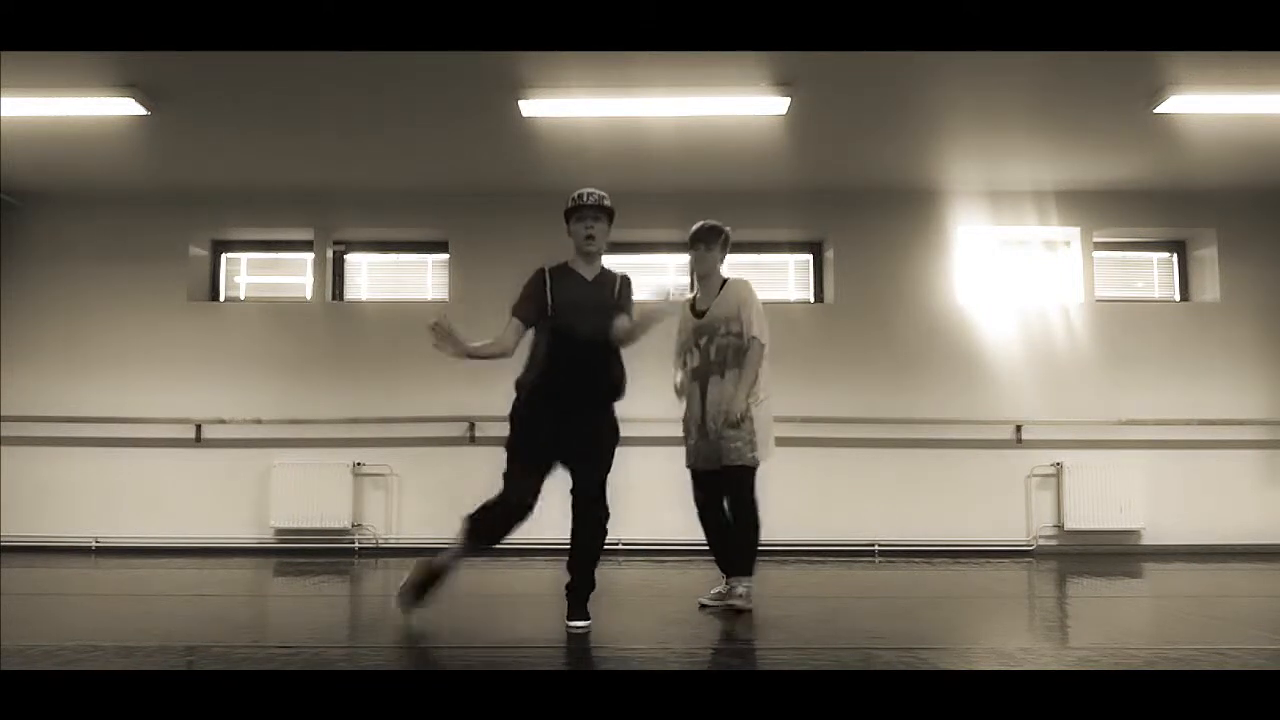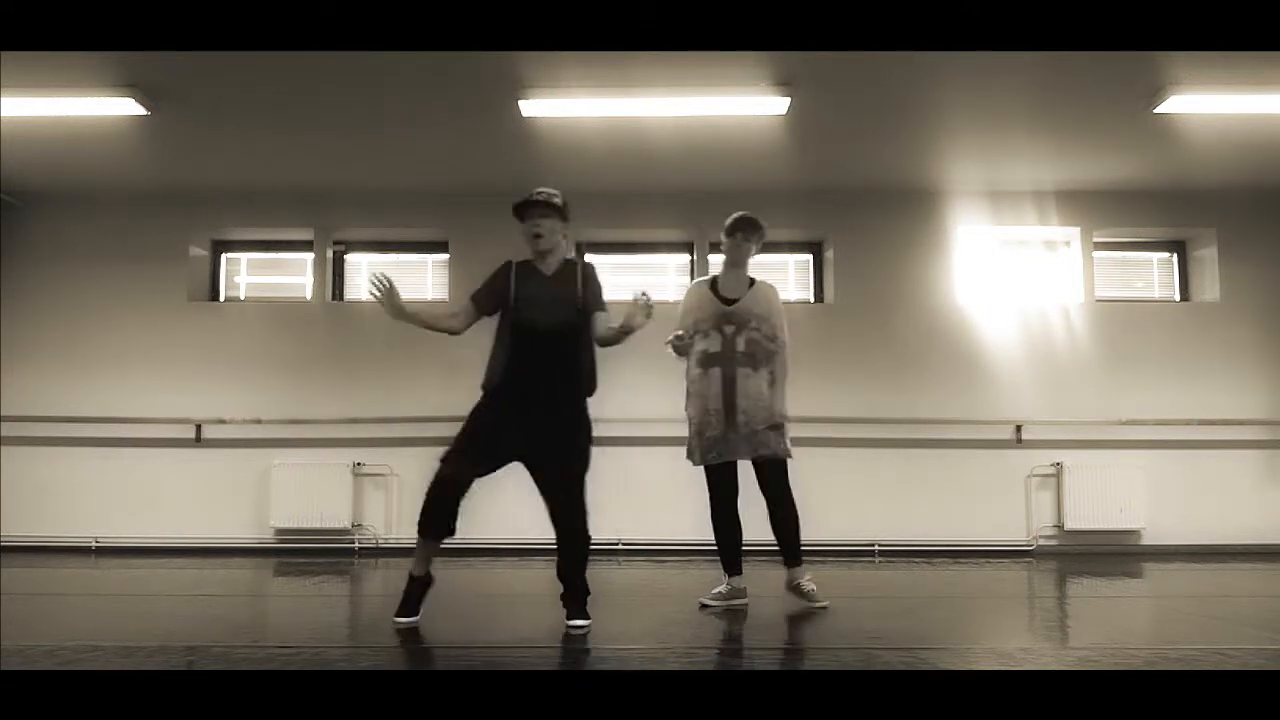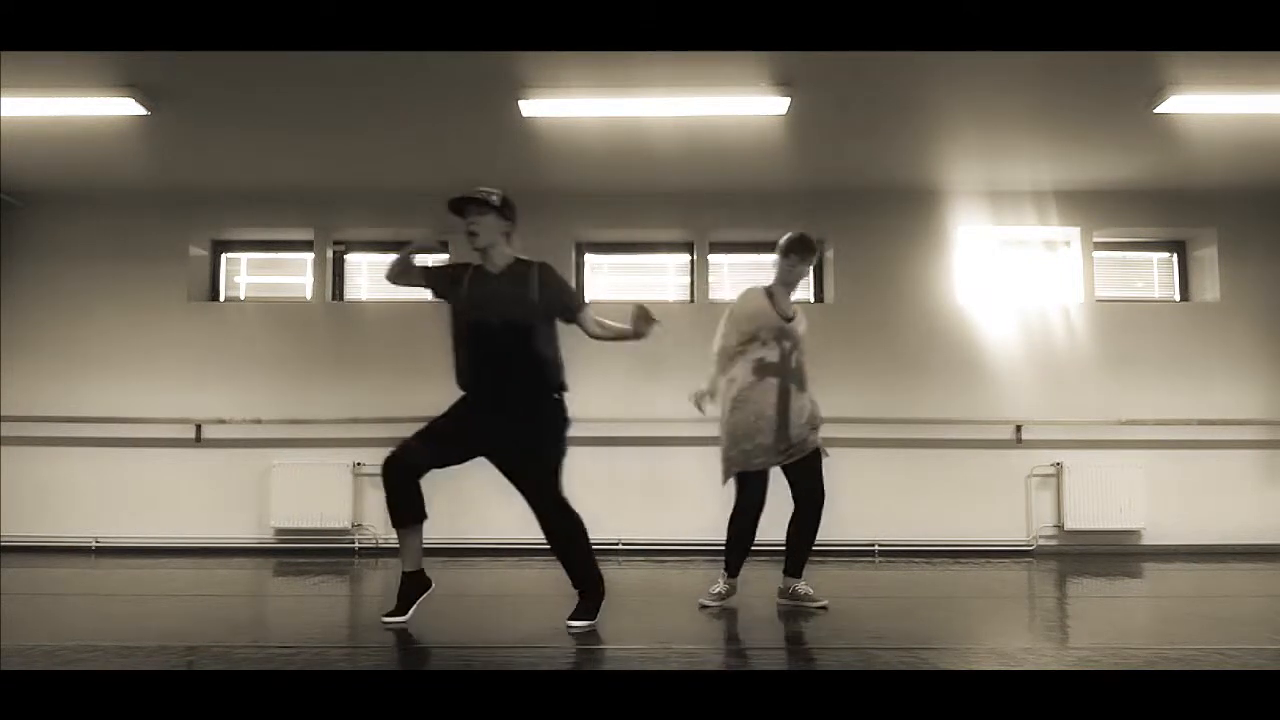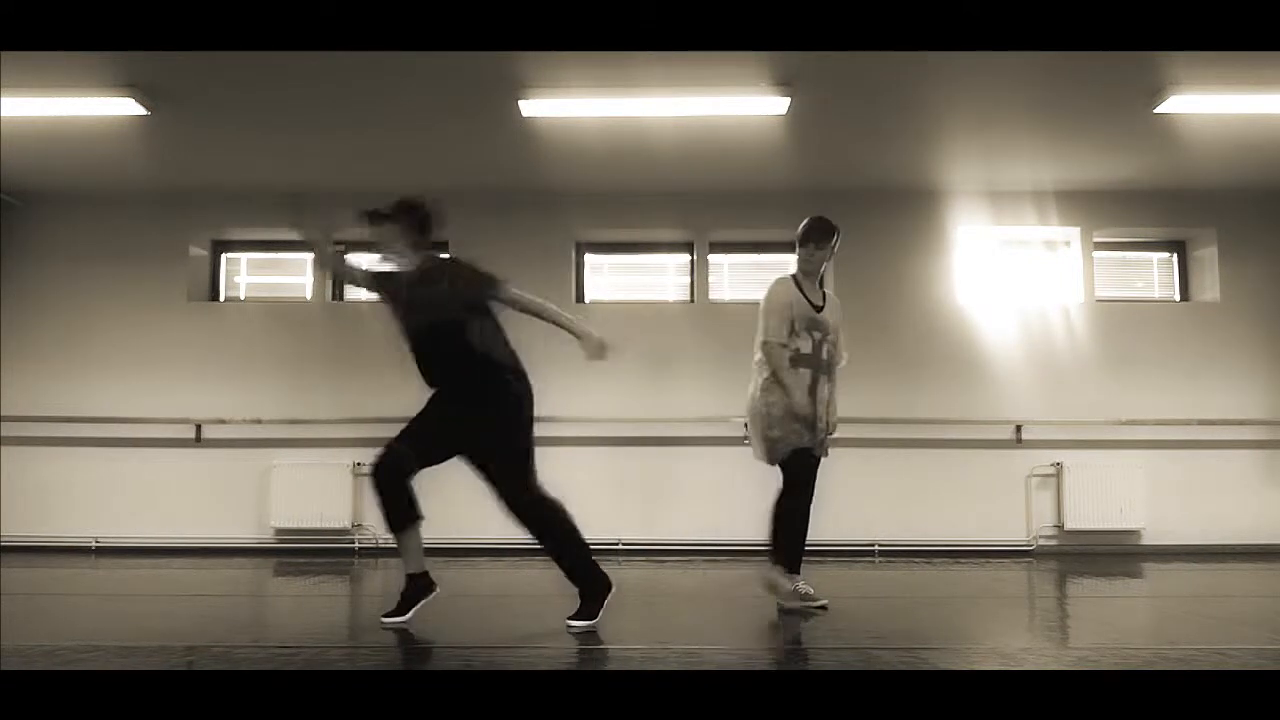
dt=0.5s
person 1, frame 1
left shoulder: (619, 285)
right shoulder: (545, 280)
left elbow: (619, 335)
right elbow: (508, 341)
left wrist: (647, 320)
right wrist: (466, 349)
left hip: (593, 415)
right hip: (539, 407)
left knee: (591, 505)
right knee: (516, 499)
left ankle: (578, 599)
right ankle: (437, 567)
person 1, frame 2
left shoulder: (582, 275)
right shoulder: (509, 275)
left elbow: (602, 334)
right elbow: (455, 322)
left wrist: (627, 327)
right wrist: (406, 314)
left hip: (563, 412)
right hip: (506, 405)
left knee: (567, 504)
right knee: (450, 483)
left ankle: (576, 601)
right ankle: (419, 577)
person 1, frame 3
left shoulder: (539, 277)
right shoulder: (462, 277)
left elbow: (590, 324)
right elbow: (396, 277)
left wrist: (631, 331)
right wrist: (413, 248)
left hip: (534, 411)
right hip: (479, 406)
left knee: (547, 502)
right knee: (400, 465)
left ankle: (590, 593)
right ankle: (413, 577)
person 1, frame 4
left shoulder: (453, 274)
right shoulder: (402, 282)
left elbow: (520, 299)
right elbow: (348, 275)
left wrist: (579, 329)
left hip: (499, 393)
right hip: (455, 397)
left knee: (518, 492)
right knee: (390, 468)
left ankle: (593, 583)
right ankle: (417, 580)
person 2, frame 1
left shoulder: (740, 290)
right shoulder: (686, 307)
left elbow: (757, 345)
left wrist: (739, 397)
right wrist: (680, 380)
left hip: (738, 409)
right hip: (700, 414)
left knee: (739, 492)
right knee: (706, 498)
left ankle: (744, 582)
right ankle: (730, 578)
person 2, frame 2
left shoulder: (767, 294)
right shoulder: (698, 291)
left elbow: (779, 350)
right elbow: (685, 343)
left wrist: (779, 399)
right wrist: (678, 342)
left hip: (758, 405)
right hip: (710, 406)
left knee: (778, 489)
right knee: (722, 495)
left ankle: (797, 573)
right ankle: (734, 581)
person 2, frame 3
left shoulder: (799, 317)
right shoulder: (751, 300)
right elbow: (725, 347)
left wrist: (812, 405)
right wrist: (712, 383)
left hip: (795, 420)
right hip: (750, 414)
left knee: (812, 496)
right knee: (750, 500)
left ankle: (792, 582)
right ankle: (728, 579)
person 2, frame 4
left shoulder: (832, 301)
right shoulder: (781, 290)
right elbow: (771, 346)
left wrist: (829, 407)
right wrist: (795, 395)
left hip: (811, 407)
right hip: (778, 402)
left knee: (802, 490)
right knee: (797, 479)
left ankle: (788, 577)
right ankle: (778, 569)
